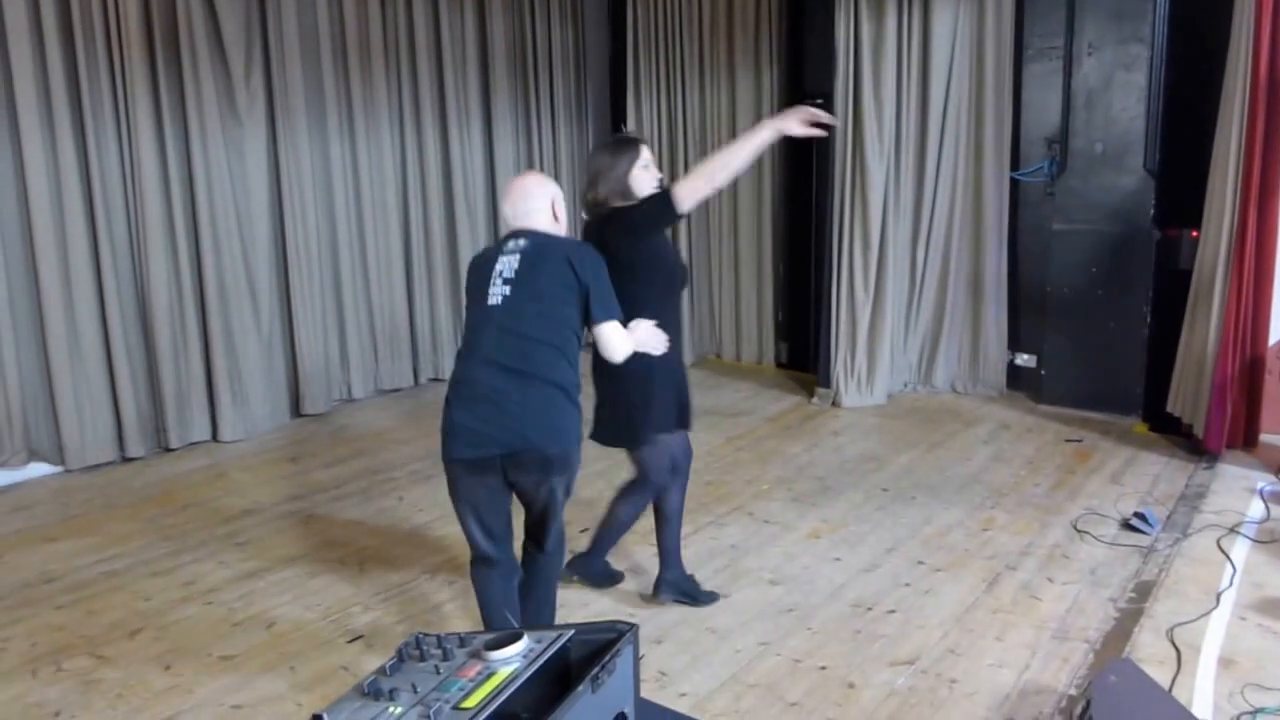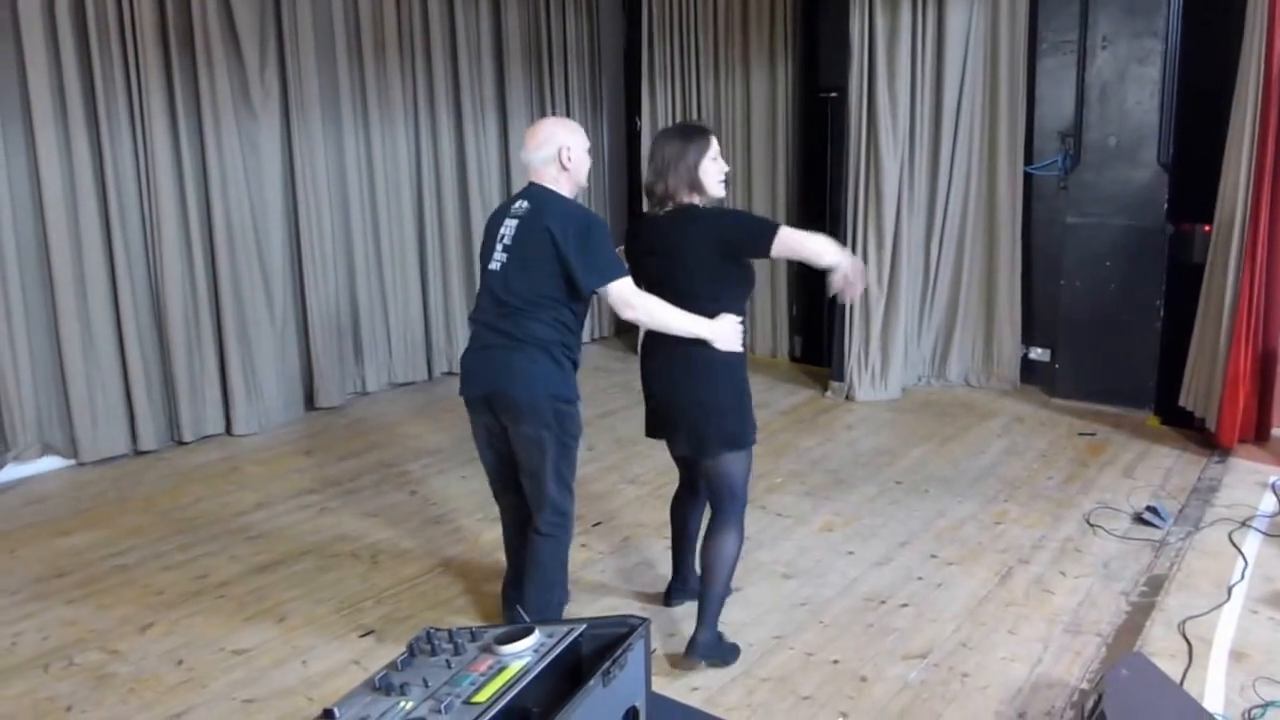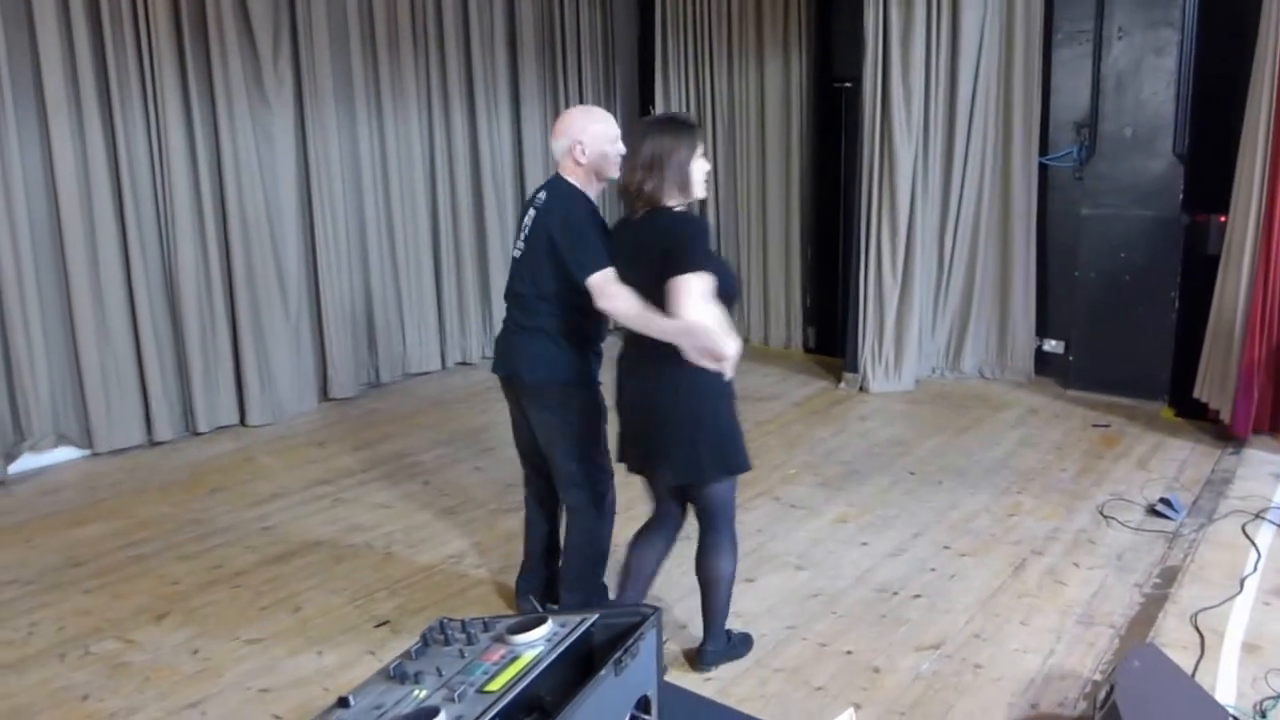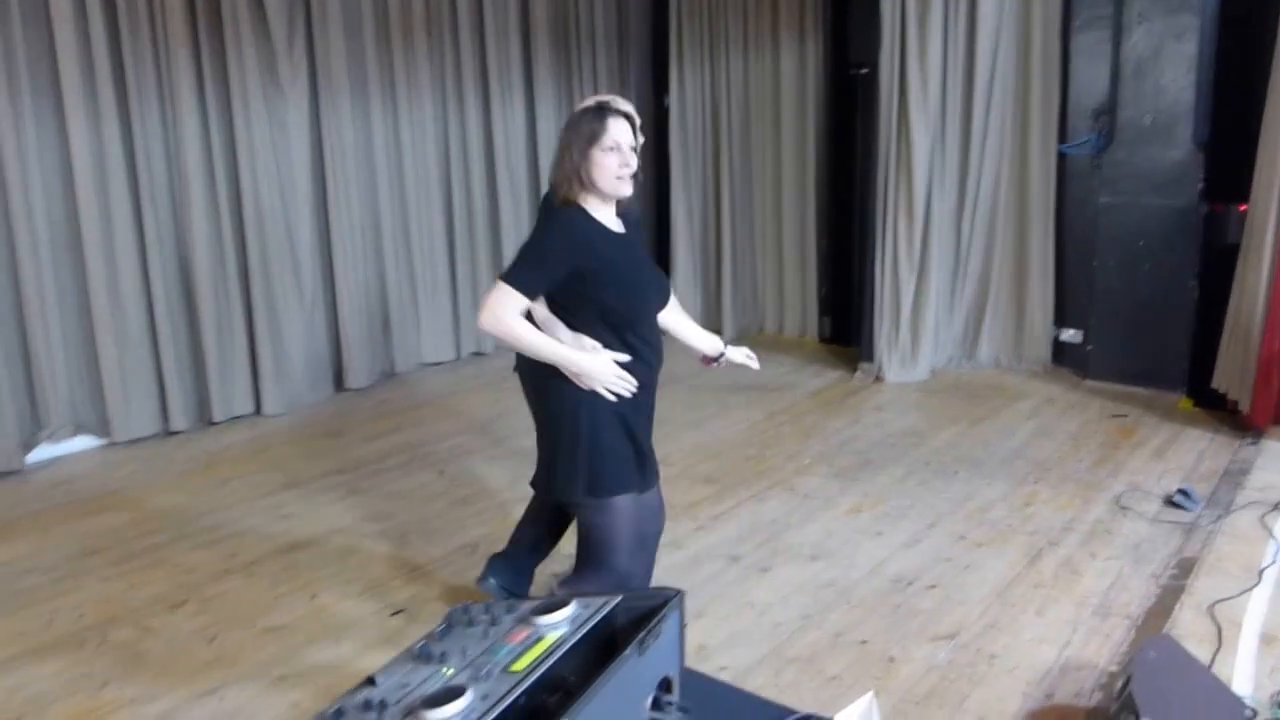
dt=0.5s
person 1, frame 1
left shoulder: (618, 228)
right shoulder: (626, 225)
right elbow: (703, 182)
right wrist: (771, 128)
left hip: (655, 368)
right hip: (638, 372)
left knee: (675, 464)
right knee: (655, 474)
left ankle: (671, 576)
right ankle: (590, 559)
person 1, frame 2
left shoulder: (643, 231)
right shoulder: (722, 225)
right elbow: (814, 249)
right wrist: (847, 266)
left hip: (663, 370)
right hip: (711, 376)
left knee: (695, 480)
right knee: (729, 503)
left ankle: (684, 580)
right ankle: (705, 636)
person 1, frame 3
left shoulder: (626, 233)
right shoulder: (685, 230)
right elbow: (693, 308)
right wrist: (726, 348)
left hip: (639, 387)
right hip: (689, 393)
left knee: (666, 513)
right knee: (717, 517)
right ankle: (716, 641)
person 1, frame 4
left shoulder: (627, 229)
right shoulder: (564, 231)
left elbow: (656, 304)
right elbow: (493, 314)
left wrist: (716, 348)
right wrist: (574, 359)
left hip: (625, 412)
right hip: (585, 414)
left knee: (645, 527)
right knee: (613, 563)
person 2, frame 1
left shoulder: (481, 265)
right shoulder: (579, 257)
right elbow: (614, 350)
right wrist: (638, 336)
left hip: (468, 429)
right hip: (546, 430)
left knee: (490, 556)
right knee: (545, 540)
person 2, frame 2
left shoulder: (505, 214)
right shoulder: (575, 222)
right elbow: (630, 305)
left wrist: (603, 259)
right wrist: (710, 329)
left hip: (481, 377)
right hip: (538, 385)
left knee: (512, 496)
right knee: (551, 511)
left ankle: (519, 602)
right ankle: (538, 630)
person 2, frame 3
left shoulder: (549, 199)
right shoulder: (575, 214)
right elbow: (609, 297)
right wrist: (684, 335)
left hip: (520, 361)
right hip: (557, 371)
left knee: (542, 480)
right knee: (588, 488)
left ankle: (535, 589)
right ankle: (581, 604)
person 2, frame 4
left shoulder: (614, 206)
right shoulder: (567, 204)
left elbow: (642, 281)
right elbow: (535, 290)
left wrist: (690, 332)
right wrist: (572, 346)
left hip: (591, 368)
right hip: (567, 372)
left knee: (564, 477)
right knee: (597, 482)
left ankle: (506, 573)
right ankle: (597, 604)
